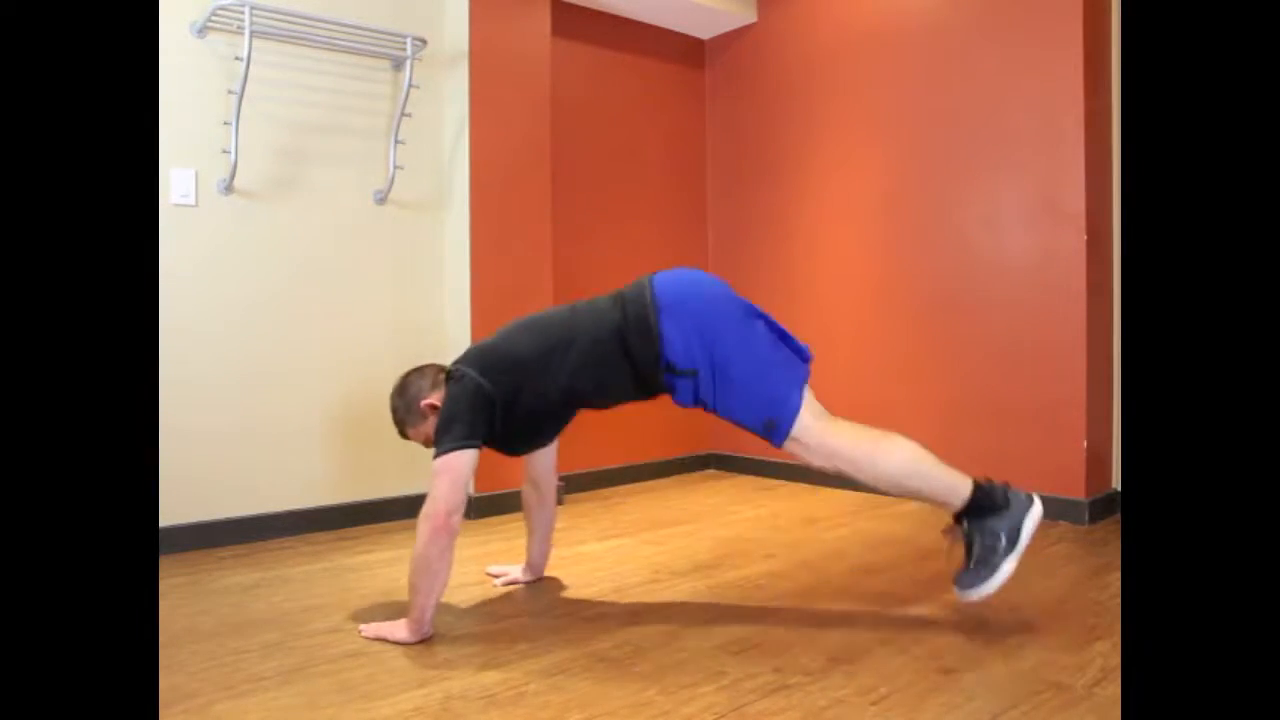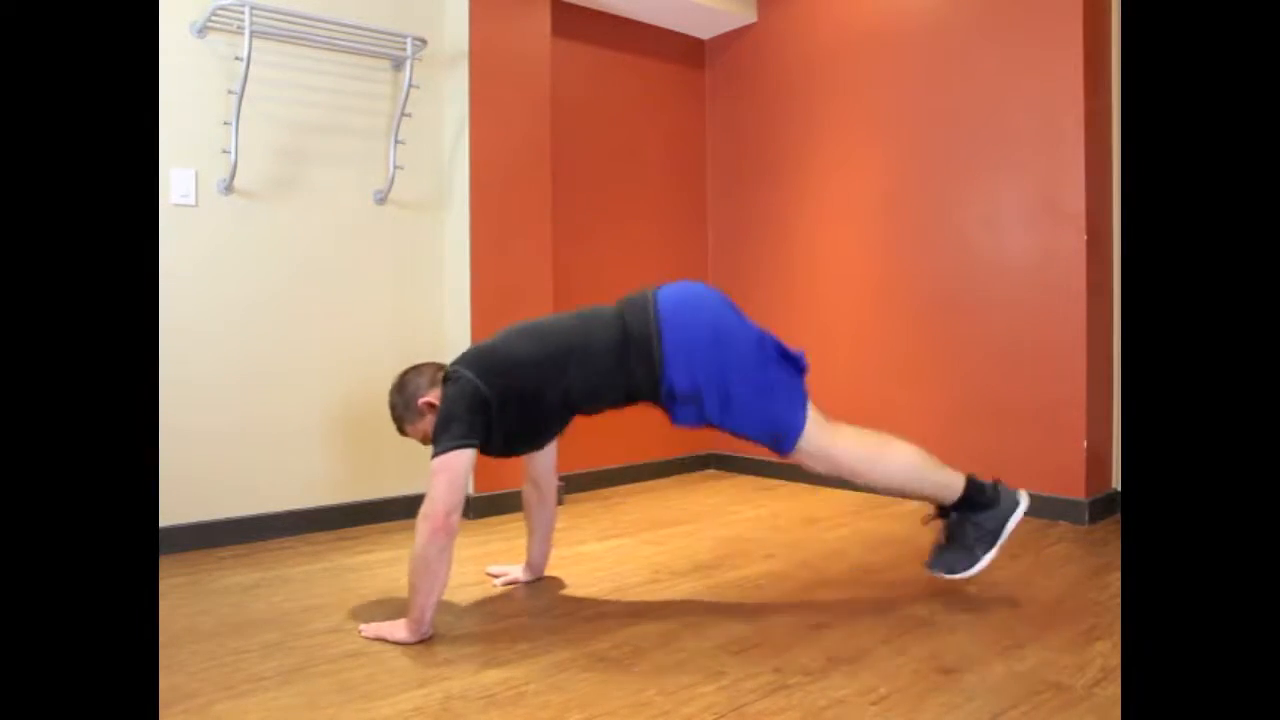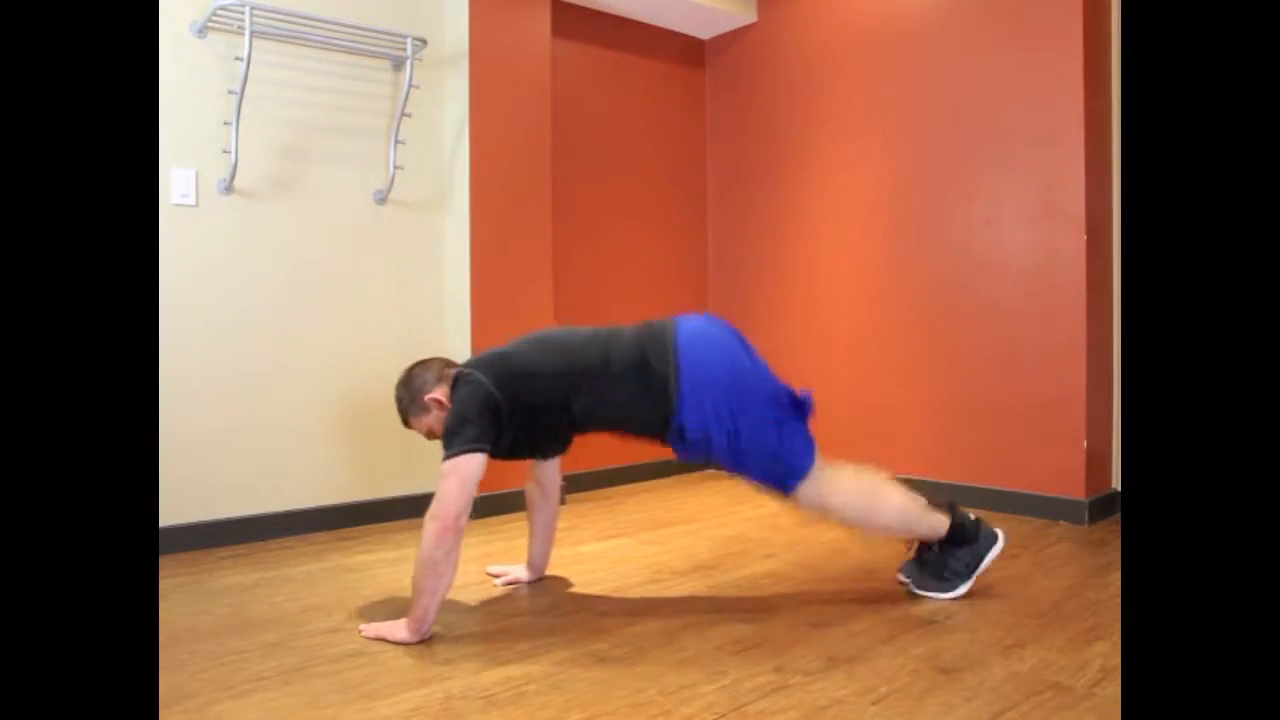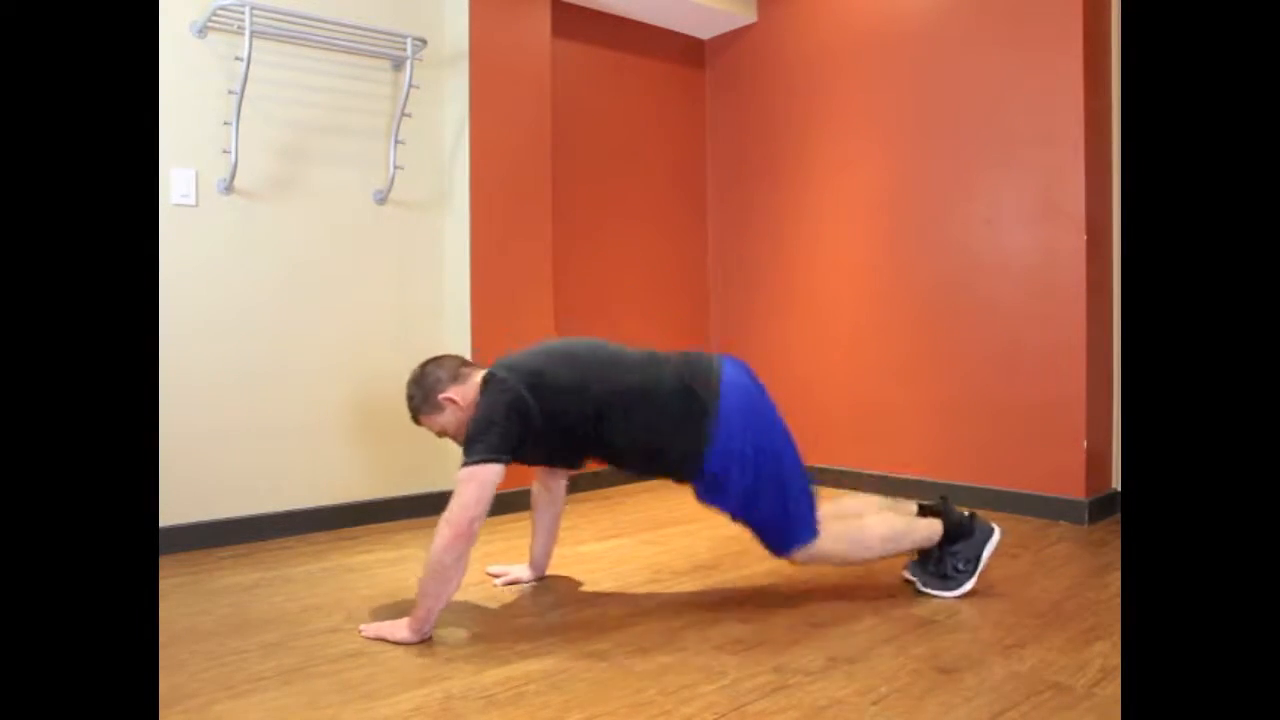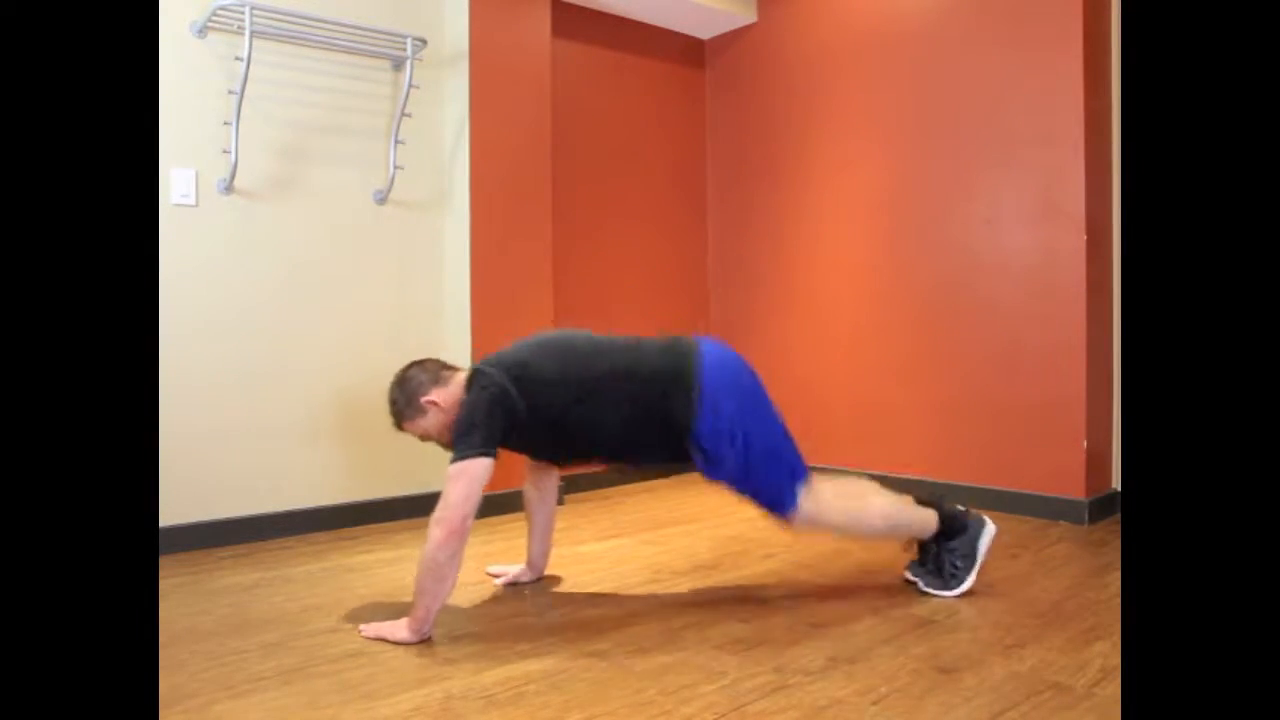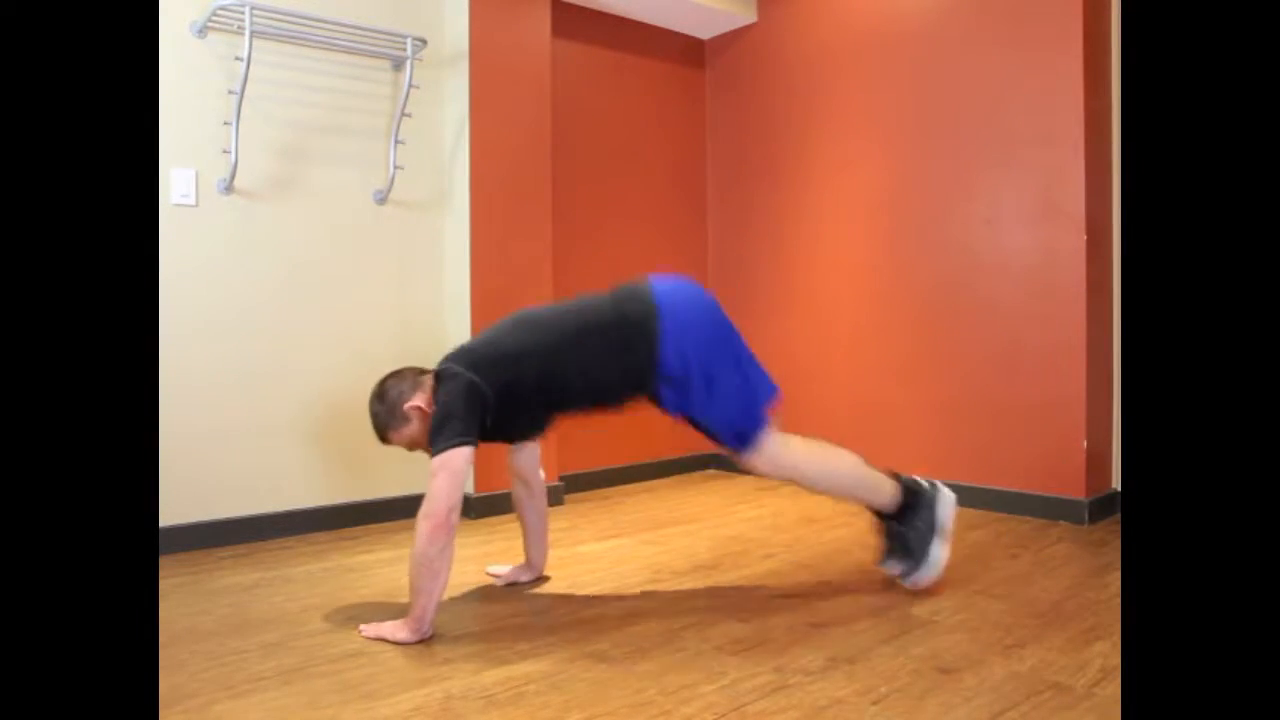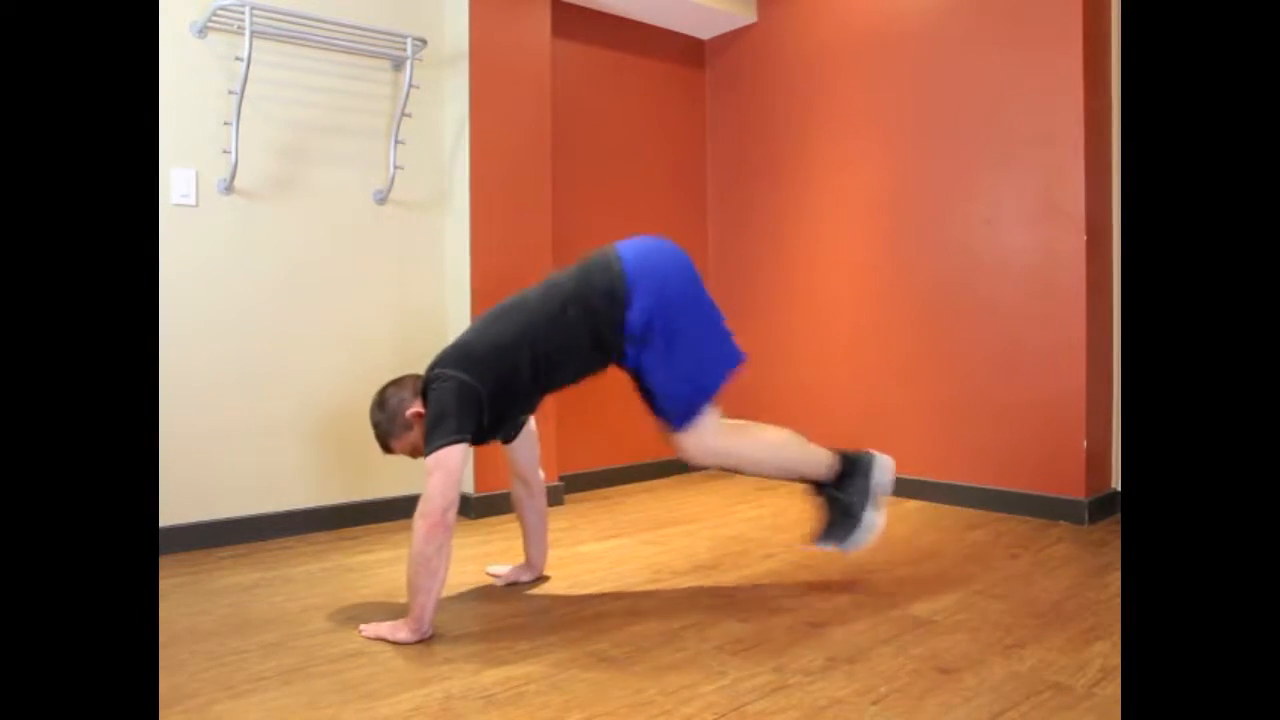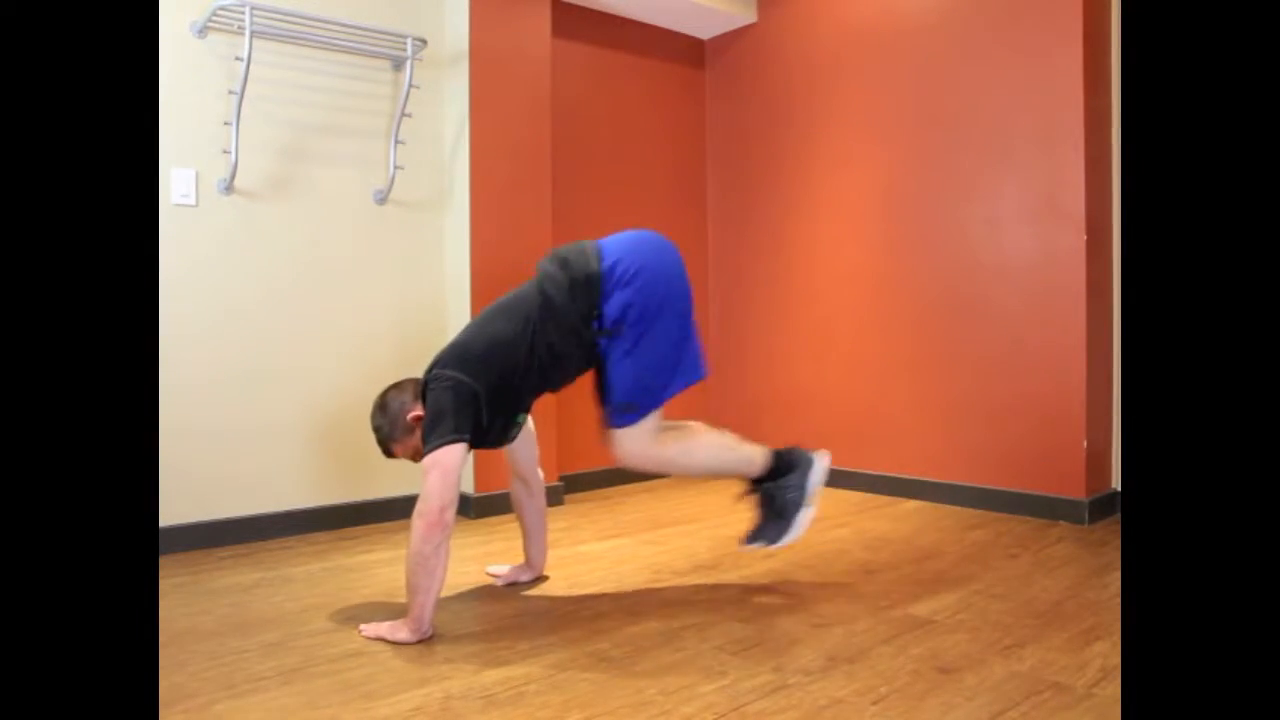
dt=0.1s
person 1, frame 1
left shoulder: (467, 393)
right shoulder: (506, 383)
left elbow: (441, 516)
right elbow: (541, 474)
left wrist: (417, 623)
right wrist: (533, 565)
left hip: (678, 316)
right hip: (679, 313)
left knee: (814, 438)
right knee: (813, 434)
left ankle: (990, 506)
right ankle: (984, 508)
person 1, frame 2
left shoulder: (465, 394)
right shoulder: (504, 389)
left elbow: (439, 516)
right elbow: (541, 474)
left wrist: (416, 623)
right wrist: (533, 565)
left hip: (682, 335)
right hip: (683, 325)
left knee: (815, 446)
right knee: (813, 440)
left ankle: (978, 500)
right ankle: (966, 503)
person 1, frame 3
left shoulder: (473, 396)
right shoulder: (509, 379)
left elbow: (446, 519)
right elbow: (544, 472)
left wrist: (417, 624)
right wrist: (535, 565)
left hip: (700, 384)
right hip: (698, 348)
left knee: (812, 490)
right knee: (806, 481)
left ankle: (961, 533)
right ankle: (943, 519)
person 1, frame 4
left shoulder: (498, 406)
right shoulder: (522, 391)
left elbow: (460, 526)
right elbow: (553, 475)
left wrist: (417, 624)
right wrist: (536, 566)
left hip: (723, 424)
right hip: (714, 394)
left knee: (806, 542)
right knee: (803, 522)
left ankle: (956, 532)
right ankle: (932, 516)
person 1, frame 5
left shoulder: (483, 405)
right shoulder: (507, 392)
left elbow: (452, 524)
right elbow: (543, 470)
left wrist: (417, 623)
right wrist: (534, 565)
left hip: (710, 391)
right hip: (699, 381)
left knee: (802, 507)
right knee: (797, 492)
left ankle: (955, 527)
right ankle: (939, 521)
person 1, frame 6
left shoulder: (457, 394)
right shoulder: (490, 382)
left elbow: (439, 516)
right elbow: (527, 472)
left wrist: (416, 623)
right wrist: (533, 564)
left hip: (674, 329)
right hip: (668, 326)
left knee: (763, 452)
right knee: (762, 449)
left ankle: (911, 500)
right ankle: (899, 502)
person 1, frame 7
left shoulder: (453, 392)
right shoulder: (486, 387)
left elbow: (436, 511)
right elbow: (526, 470)
left wrist: (417, 625)
right wrist: (533, 564)
left hip: (651, 283)
right hip: (646, 284)
left knee: (698, 441)
right knee: (693, 431)
left ankle: (849, 471)
right ankle: (844, 480)
person 1, frame 8
left shoulder: (449, 395)
right shoulder: (476, 386)
left elbow: (436, 512)
right elbow: (527, 471)
left wrist: (416, 623)
right wrist: (534, 564)
left hip: (634, 273)
right hip: (623, 275)
left knee: (631, 448)
right knee: (640, 438)
left ankle: (781, 469)
right ankle: (776, 479)
